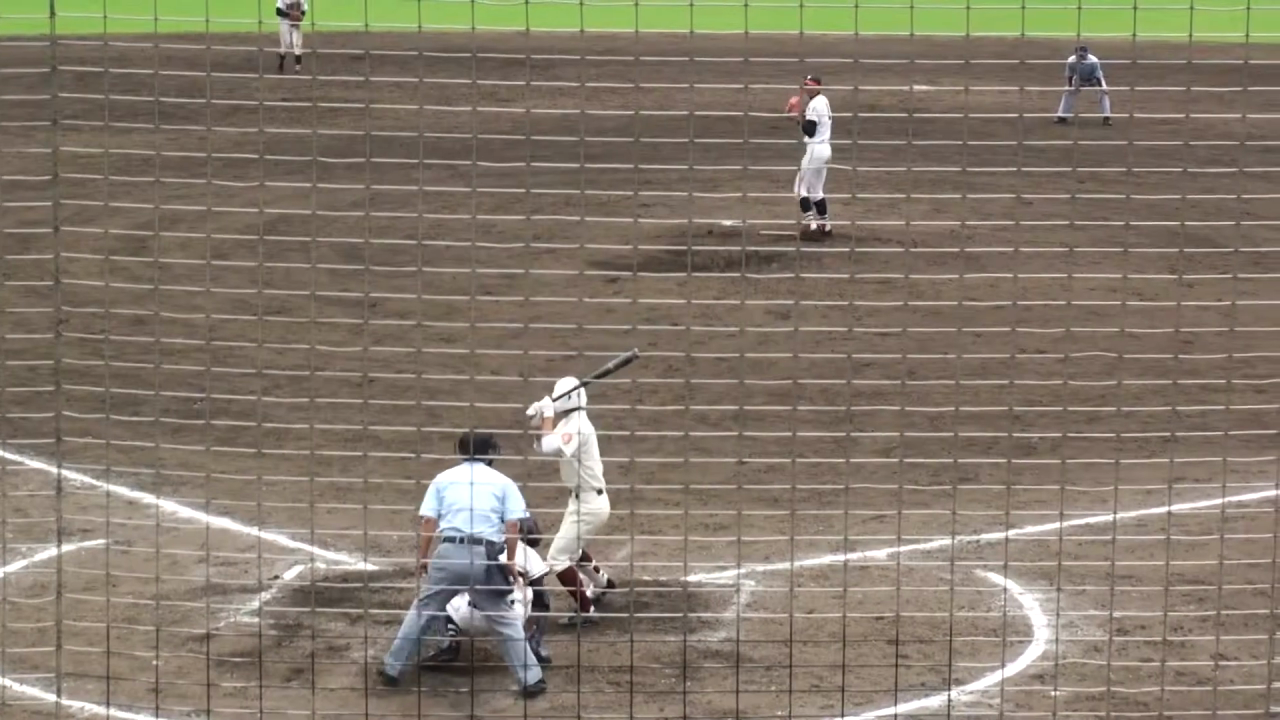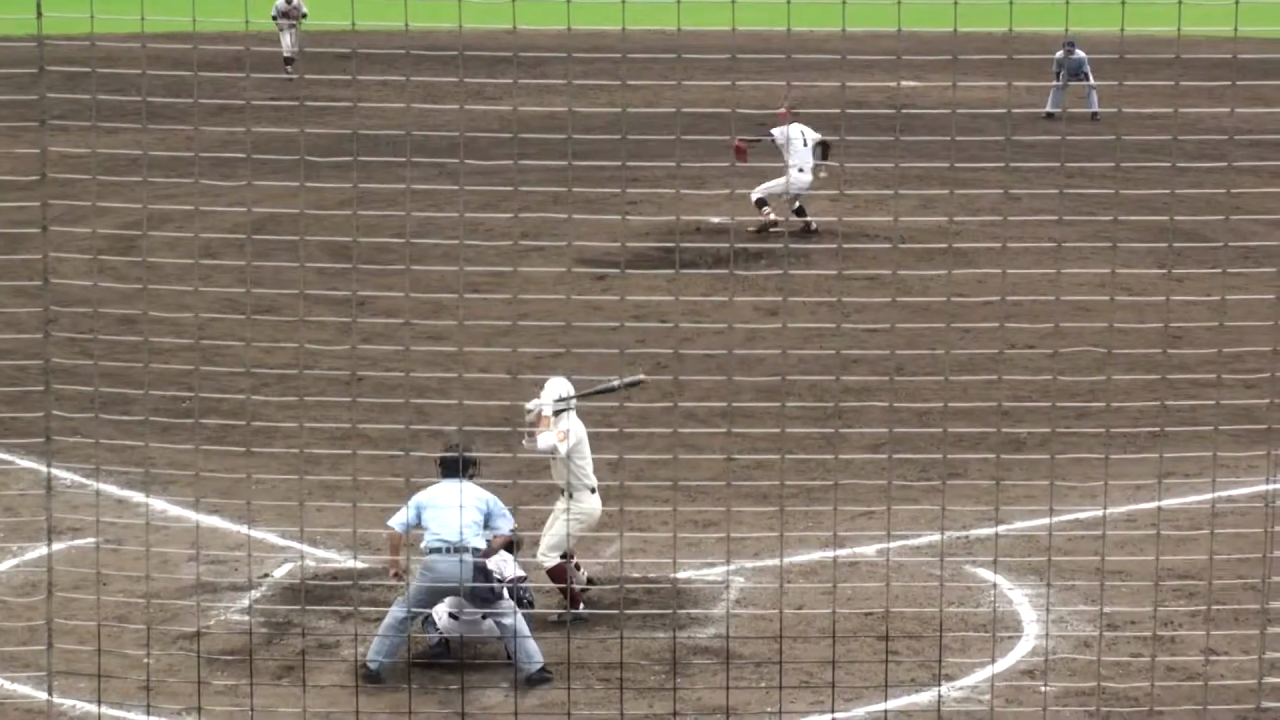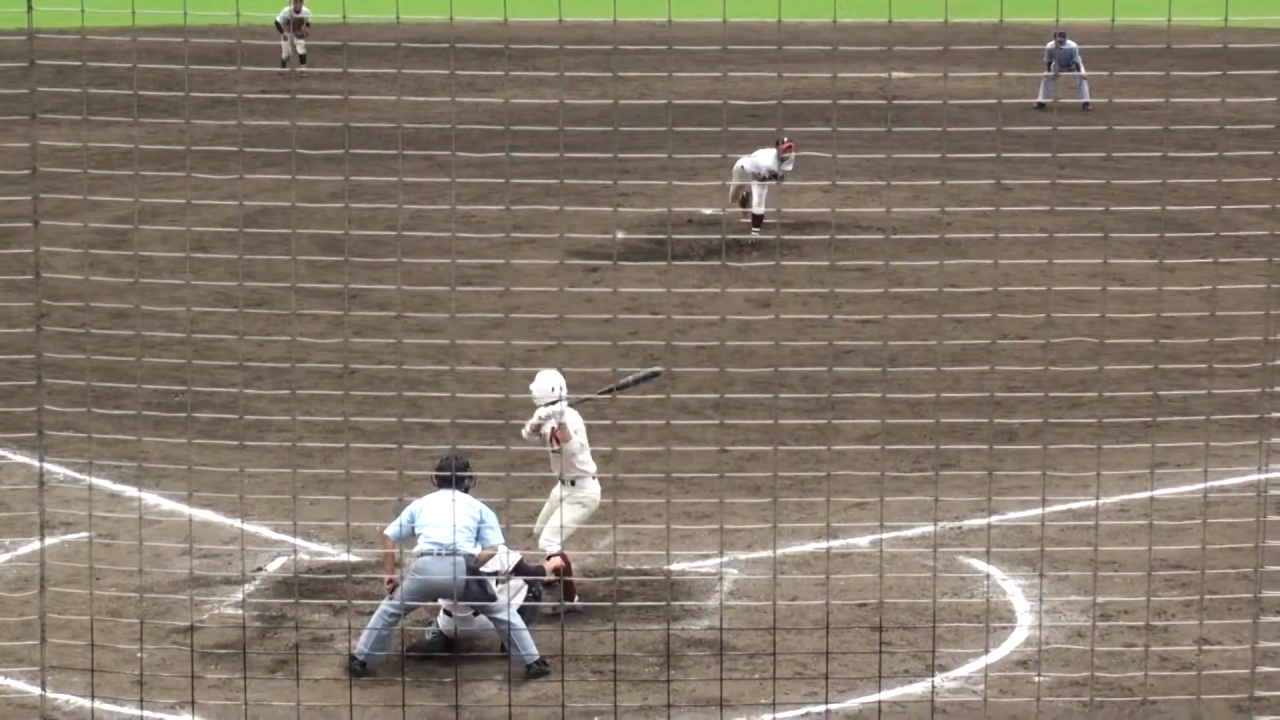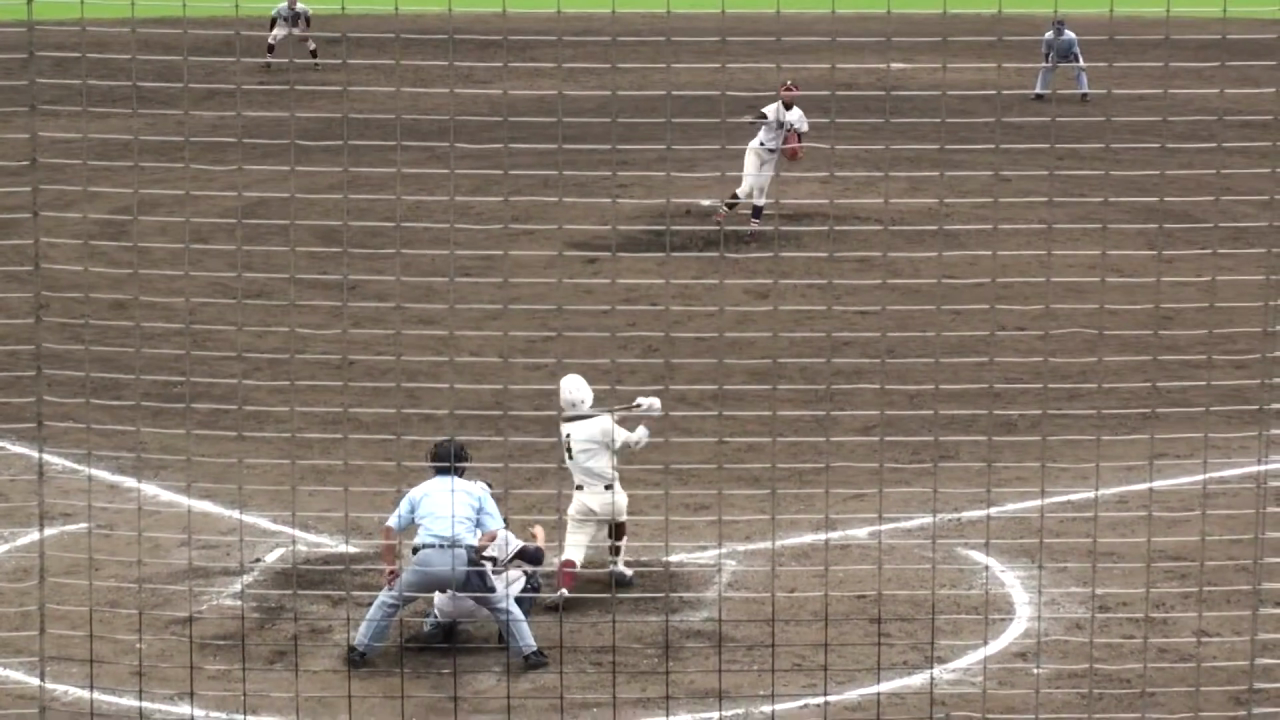
dt=0.5s
person 1, frame 1
left shoulder: (577, 426)
right shoulder: (569, 422)
left elbow: (550, 448)
right elbow: (542, 446)
left wrist: (547, 416)
right wrist: (539, 421)
left hip: (589, 504)
right hip: (583, 500)
left knee: (557, 557)
right knee: (571, 548)
left ankle: (586, 611)
right ankle: (602, 583)
person 1, frame 2
left shoulder: (571, 425)
right shoulder: (557, 421)
left elbow: (545, 446)
right elbow: (531, 444)
left wrist: (546, 414)
right wrist: (533, 419)
left hip: (582, 504)
right hip: (569, 499)
left knee: (546, 554)
right knee: (554, 544)
left ankle: (576, 608)
right ankle: (581, 580)
person 1, frame 3
left shoulder: (570, 417)
right shoulder: (547, 414)
left elbow: (573, 450)
right elbow: (529, 435)
left wrist: (561, 422)
right wrist: (539, 419)
left hip: (582, 491)
right hip: (565, 486)
left knee: (549, 542)
right knee: (541, 531)
left ankle: (571, 600)
right ankle: (559, 571)
person 1, frame 4
left shoulder: (567, 422)
right shoulder: (599, 424)
right elbow: (635, 441)
left wrist: (636, 405)
right wrist: (651, 412)
left hip: (583, 497)
right hip: (609, 495)
left knee: (573, 553)
right knee: (618, 519)
left ankle: (562, 591)
right ankle: (618, 567)
person 2, frame 1
left shoulder: (443, 478)
right shoulder: (503, 482)
left elbow: (428, 521)
right elbow: (512, 526)
left wrist: (422, 558)
right wrist: (510, 563)
left hip: (448, 553)
right hip: (483, 557)
left knee: (422, 612)
right knee: (505, 619)
left ankle: (392, 669)
right ankle: (531, 680)
person 2, frame 2
left shoulder: (424, 496)
right shoulder: (484, 496)
left elbow: (395, 530)
right elbow: (505, 534)
left wrist: (395, 567)
left hip: (434, 565)
right hip: (470, 566)
left knee: (401, 611)
right knee: (505, 614)
left ankle: (373, 667)
right ankle: (534, 668)
person 2, frame 3
left shoulder: (419, 504)
right shoulder: (478, 507)
left elbow: (388, 536)
right elbow: (493, 549)
left wrist: (390, 574)
left hip: (425, 568)
right hip: (462, 569)
left knee: (392, 608)
right knee: (500, 610)
left ankle: (360, 660)
right ankle: (533, 662)
person 2, frame 4
left shoulder: (418, 491)
right shoulder: (477, 491)
left elbow: (390, 528)
right elbow: (492, 533)
left wrist: (390, 565)
left hip: (425, 560)
right hip: (462, 560)
left knee: (389, 598)
right knee: (501, 601)
left ankle: (359, 651)
right ankle: (530, 653)
